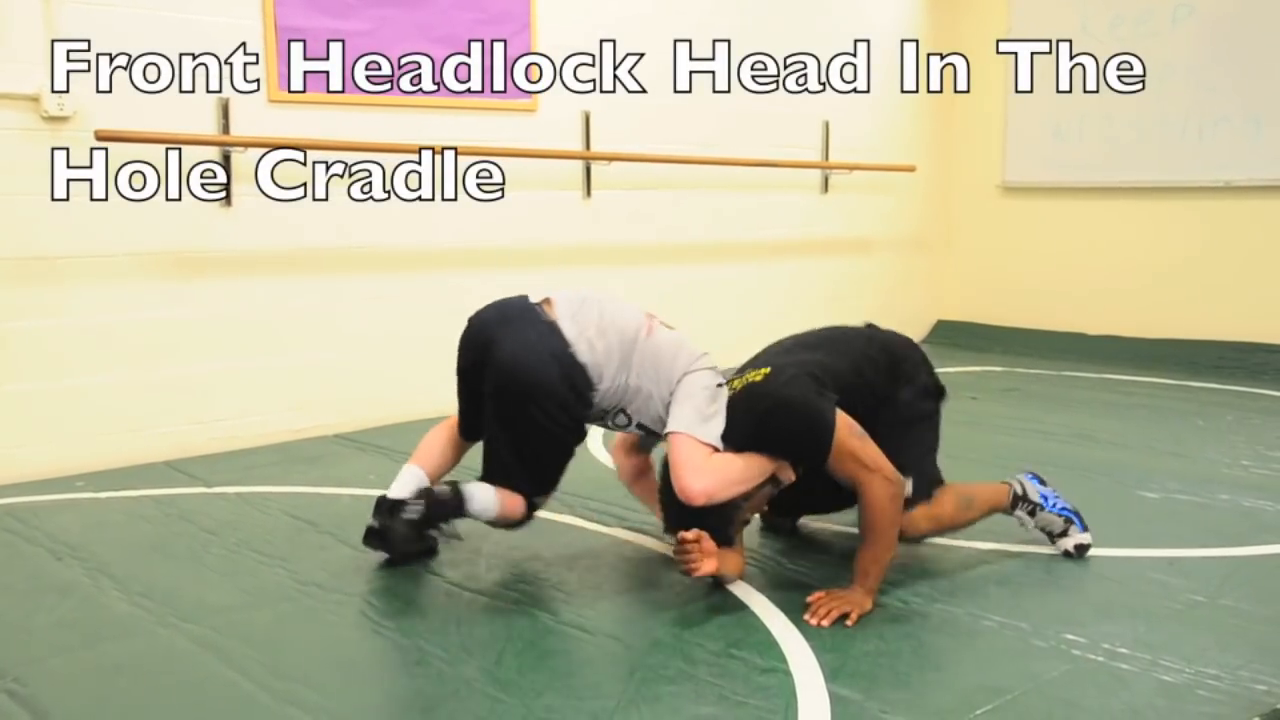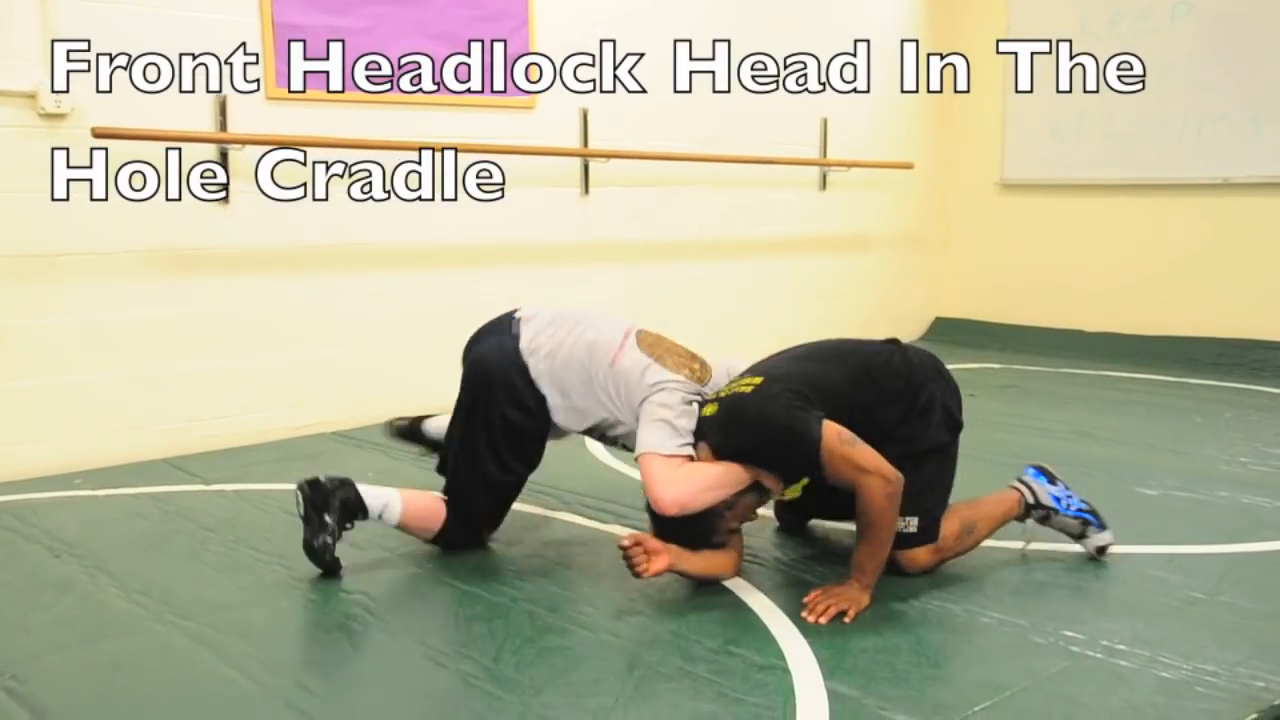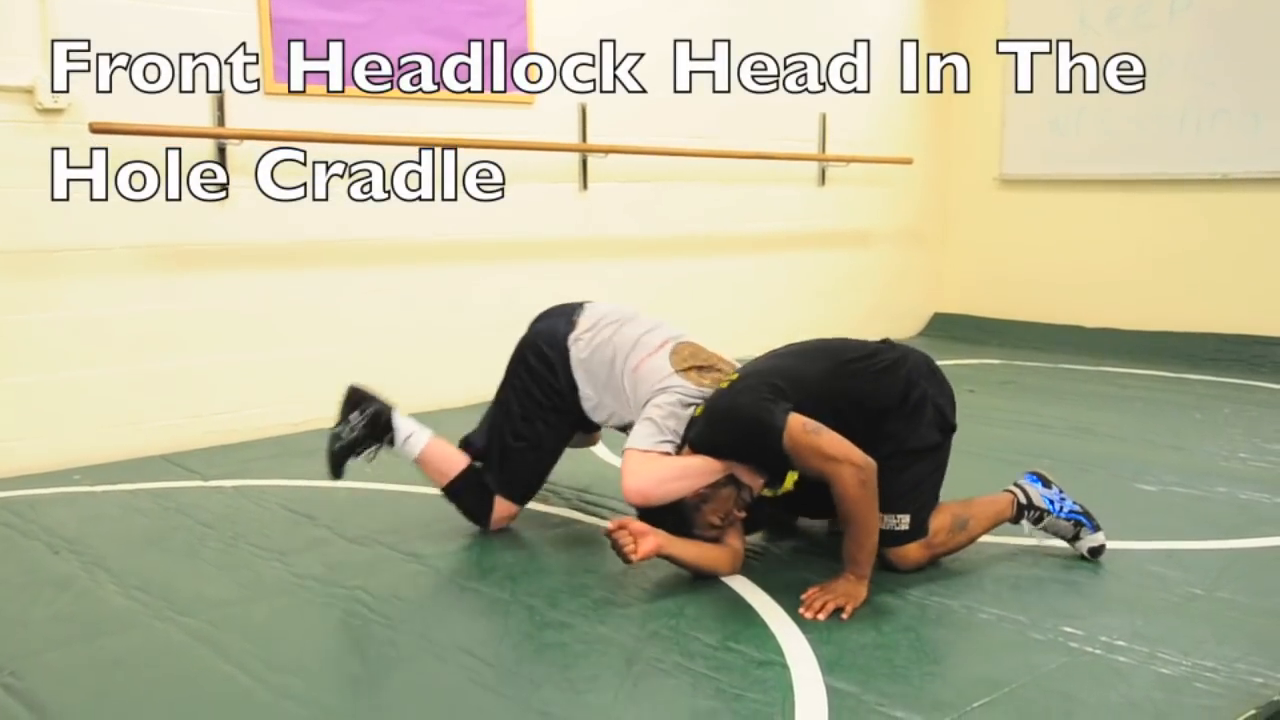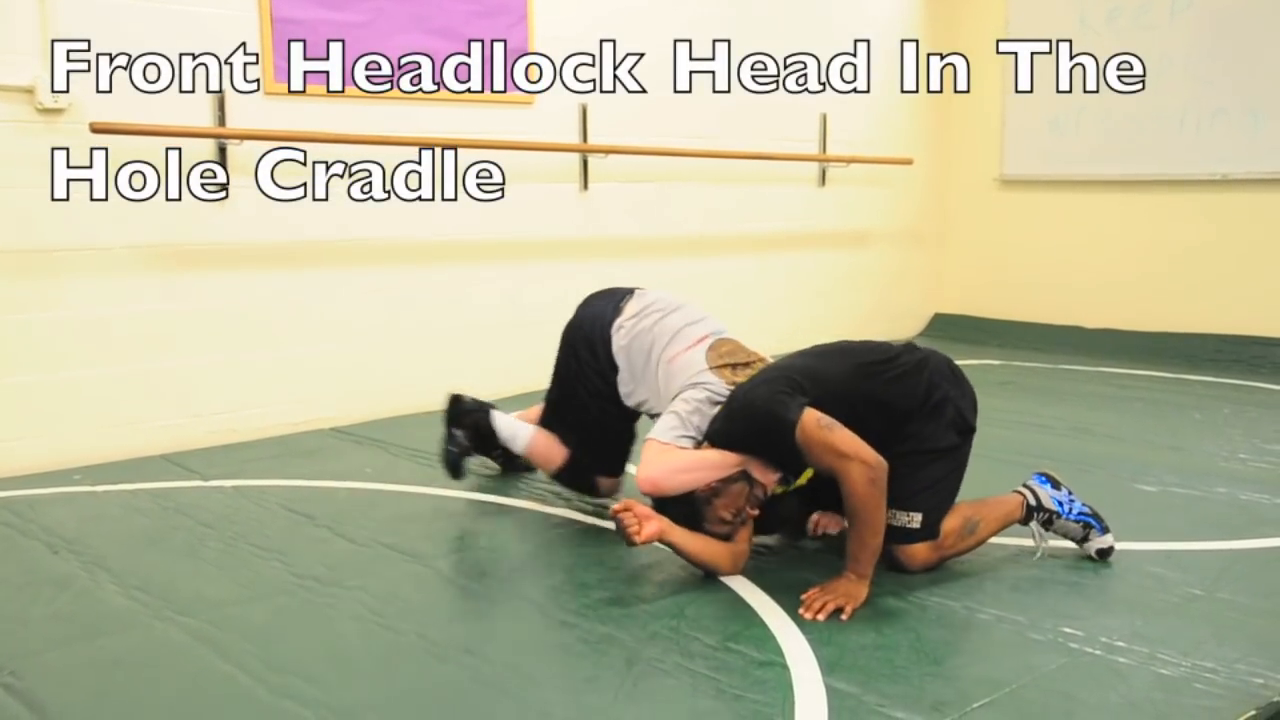
dt=0.2s
person 1, frame 1
left shoulder: (782, 409)
left elbow: (883, 480)
right elbow: (732, 559)
left wrist: (863, 588)
right wrist: (707, 560)
left hip: (896, 378)
left knee: (909, 518)
right knee: (779, 518)
left ankle: (1016, 494)
person 1, frame 2
left shoulder: (763, 424)
right shoulder: (705, 455)
left elbow: (882, 479)
right elbow: (726, 558)
left wrist: (860, 584)
right wrist: (671, 557)
left hip: (918, 397)
right hip: (869, 400)
left knee: (912, 554)
right knee: (791, 517)
left ankle: (1027, 497)
person 1, frame 3
left shoulder: (739, 420)
right shoulder: (705, 456)
left elbow: (855, 468)
right elbow: (728, 557)
left wrist: (855, 578)
right wrist: (660, 541)
left hip: (911, 396)
right hip: (866, 407)
left knee: (903, 551)
right knee: (784, 511)
left ankle: (1023, 500)
person 1, frame 4
left shoulder: (756, 414)
right shoulder: (727, 452)
left elbow: (865, 466)
right elbow: (731, 558)
left wrist: (856, 579)
right wrist: (663, 529)
left hip: (933, 400)
right hip: (889, 410)
left knee: (911, 550)
right knee: (801, 516)
left ankle: (1032, 502)
person 2, frame 1
left shoulder: (682, 368)
right shoulder: (700, 388)
left elbow: (632, 468)
right elbow: (695, 485)
right wrist: (772, 461)
left hip: (506, 319)
right hip: (547, 367)
left knee: (465, 426)
right knee: (519, 501)
left ankle: (399, 503)
right ankle: (438, 501)
person 2, frame 2
left shoulder: (714, 378)
right shoulder: (674, 403)
right elbow: (668, 495)
right wrist: (749, 470)
left hip: (516, 334)
right hip: (510, 378)
right knee: (469, 527)
left ankle: (432, 430)
right ankle: (349, 501)
person 2, frame 3
right shoulder: (680, 406)
right elbow: (637, 486)
right wrist: (727, 464)
left hip: (577, 326)
right hip: (557, 358)
left knee: (583, 435)
right knee: (493, 510)
left ankle: (484, 446)
right ankle: (388, 423)
person 2, frame 4
right shoulder: (709, 400)
right elbow: (650, 476)
right wrist: (744, 459)
left hip: (623, 310)
right hip: (603, 340)
right knee: (596, 478)
left ankle: (489, 428)
right ankle: (489, 424)
